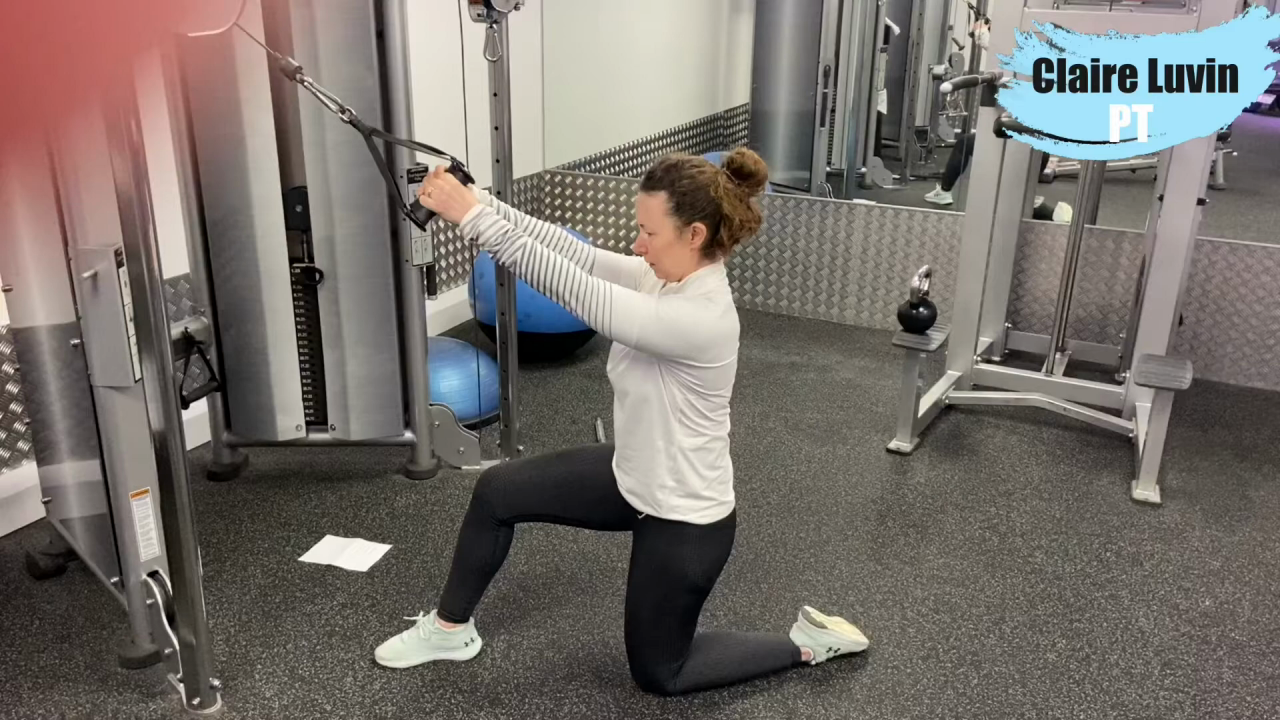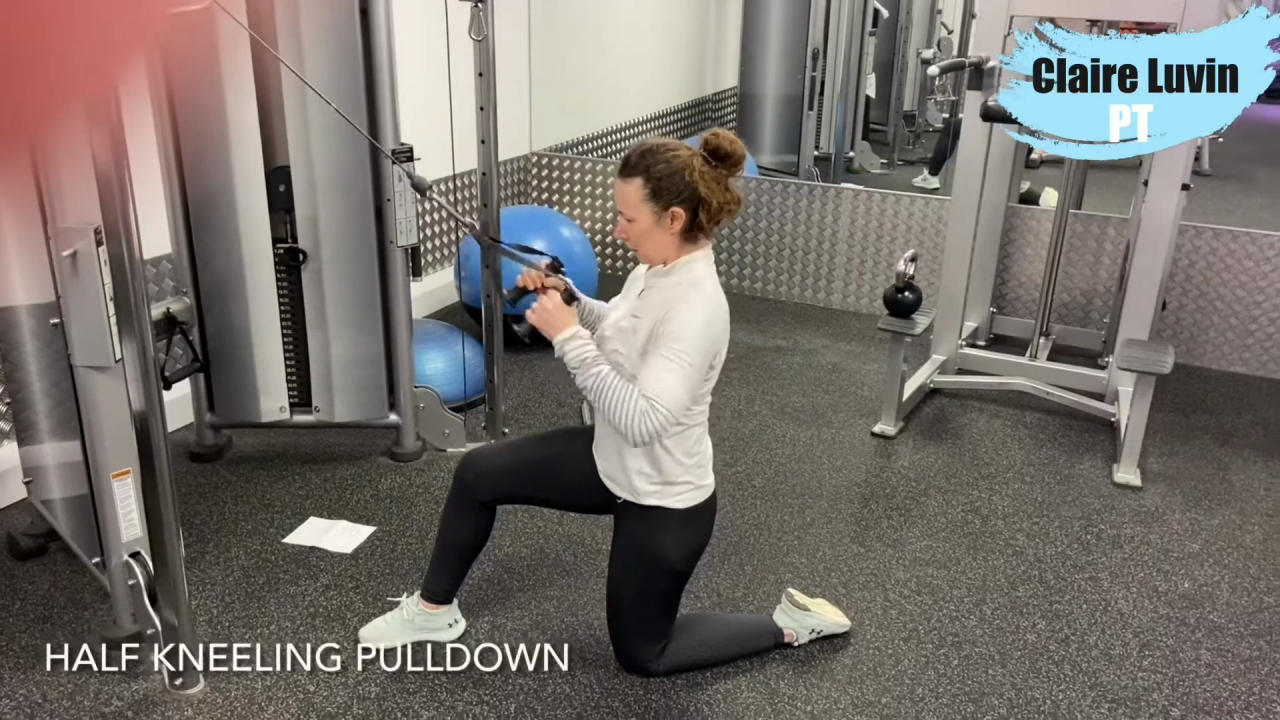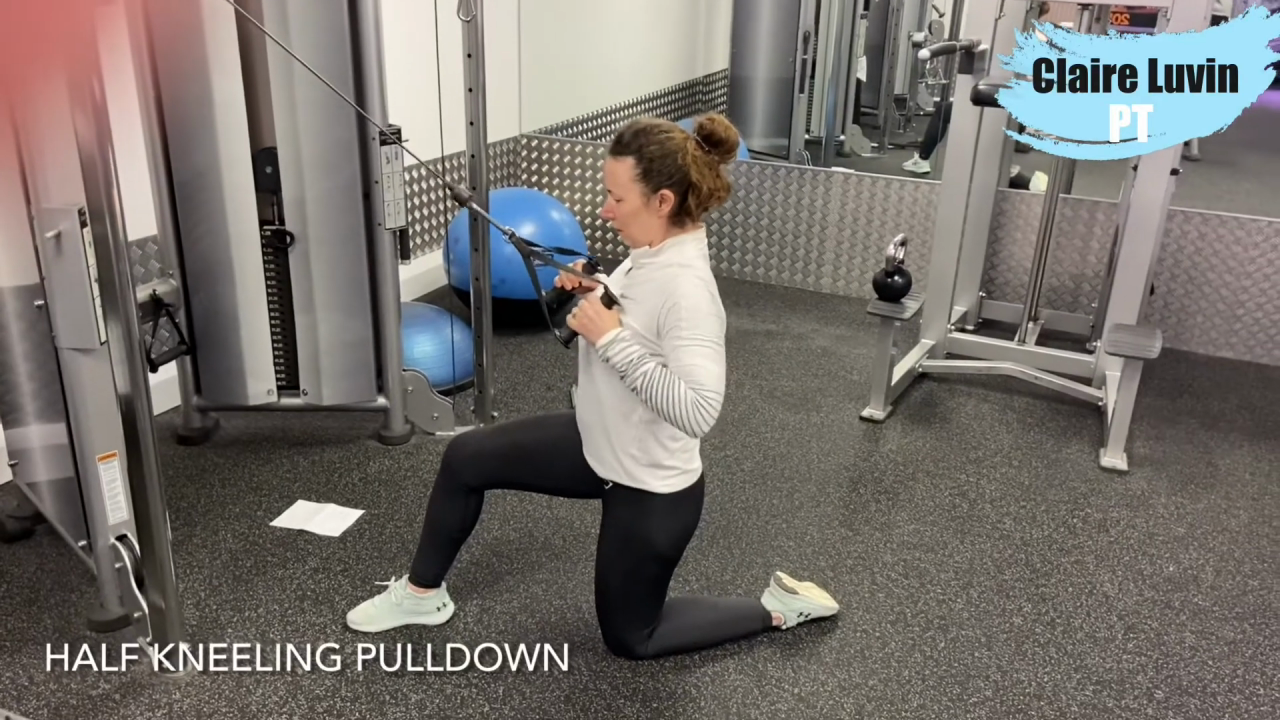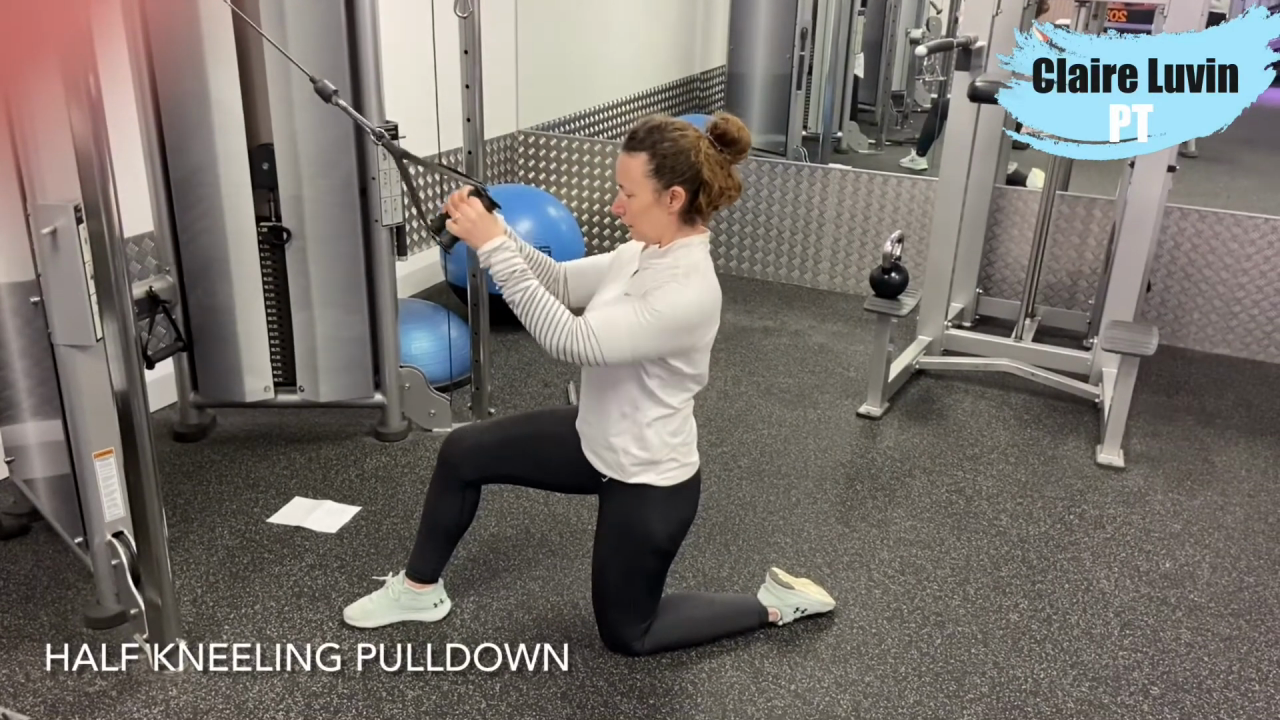
dt=1s
person 1, frame 1
left shoulder: (701, 317)
right shoulder: (670, 276)
left elbow: (576, 291)
right elbow: (574, 252)
left wrist: (475, 218)
right wrist: (477, 199)
left hip: (684, 518)
right hip: (634, 475)
left knee: (657, 671)
right knee: (496, 491)
left ankle: (808, 641)
right ankle: (450, 628)
person 1, frame 2
left shoulder: (695, 307)
right shoulder: (660, 268)
left elbow: (647, 423)
right elbow: (619, 332)
left wrist: (570, 338)
right wrist: (568, 301)
left hip: (663, 501)
right hip: (612, 462)
left knee: (640, 653)
right knee: (477, 474)
left ankle: (792, 624)
right ankle: (433, 611)
person 1, frame 3
left shoulder: (687, 288)
right shoulder: (653, 253)
left elbow: (695, 412)
left wrist: (610, 338)
right wrist: (593, 291)
left hip: (652, 486)
right hip: (601, 444)
left knee: (629, 636)
right knee: (465, 458)
left ankle: (781, 608)
right ankle: (422, 594)
person 1, frame 4
left shoulder: (687, 293)
right shoulder: (650, 249)
left elbow: (568, 338)
right elbow: (563, 282)
left wrist: (492, 247)
right wrist: (494, 232)
left hip: (649, 481)
right hip: (599, 438)
left knee: (626, 632)
right knee: (463, 453)
left ankle: (776, 603)
right ankle: (419, 589)
